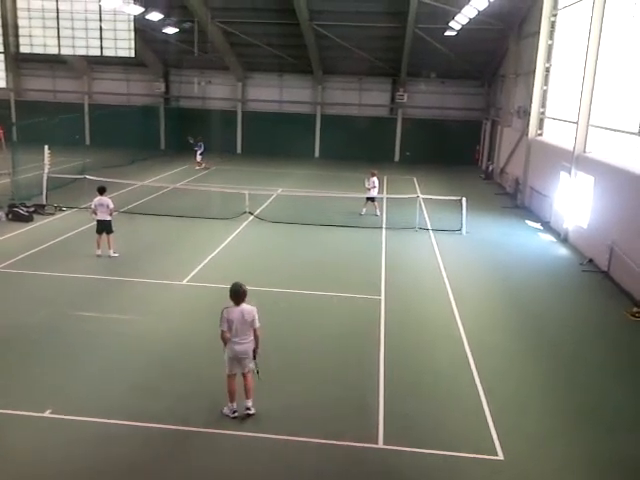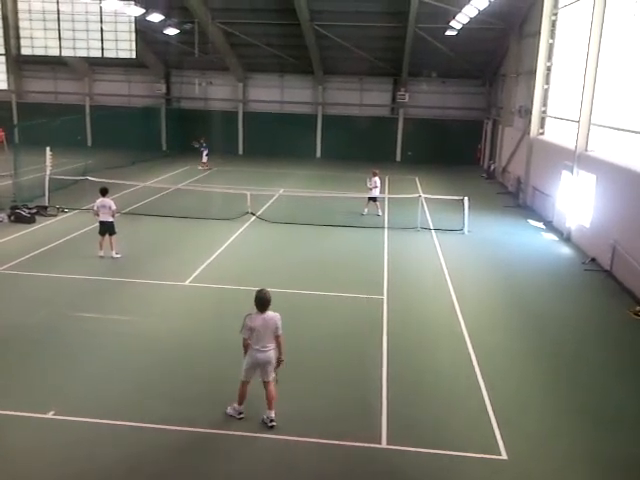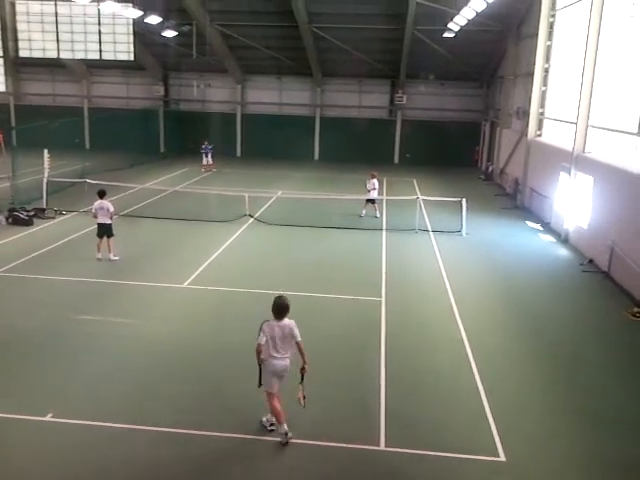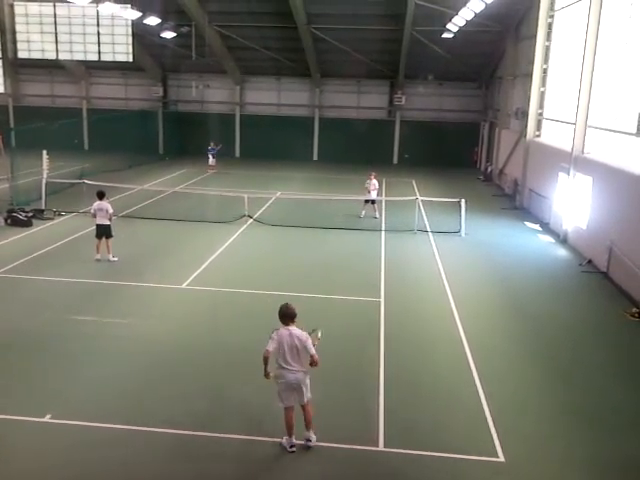
dt=0.5s
person 1, frame 1
left shoulder: (227, 312)
right shoulder: (252, 310)
left elbow: (223, 335)
right elbow: (256, 333)
left wrist: (227, 346)
right wrist: (256, 348)
left hip: (232, 348)
right hip: (247, 348)
left knee: (231, 376)
right knee: (247, 375)
left ankle: (232, 408)
right ankle: (248, 406)
person 1, frame 2
left shoulder: (250, 319)
right shoulder: (276, 317)
left elbow: (245, 342)
right elbow: (278, 339)
left wrist: (246, 354)
right wrist: (280, 355)
left hip: (253, 355)
right hip: (269, 355)
left knee: (244, 382)
right knee: (269, 384)
left ankle: (238, 409)
right ankle: (271, 416)
person 1, frame 3
left shoulder: (267, 326)
right shoulder: (291, 324)
left elbow: (259, 348)
right elbow: (299, 346)
left wrist: (259, 359)
right wrist: (304, 362)
left hip: (270, 364)
right hip: (285, 363)
left knee: (272, 397)
right knee: (275, 393)
left ankle: (284, 429)
right ankle: (271, 420)
person 1, frame 4
left shoulder: (276, 335)
right shoulder: (303, 335)
left elbow: (266, 355)
right elbow: (315, 359)
left wrist: (266, 370)
right wrist: (314, 364)
left hip: (284, 376)
right hip: (301, 375)
left knee: (289, 410)
right knee: (306, 405)
left ankle: (290, 441)
right ankle: (309, 436)
